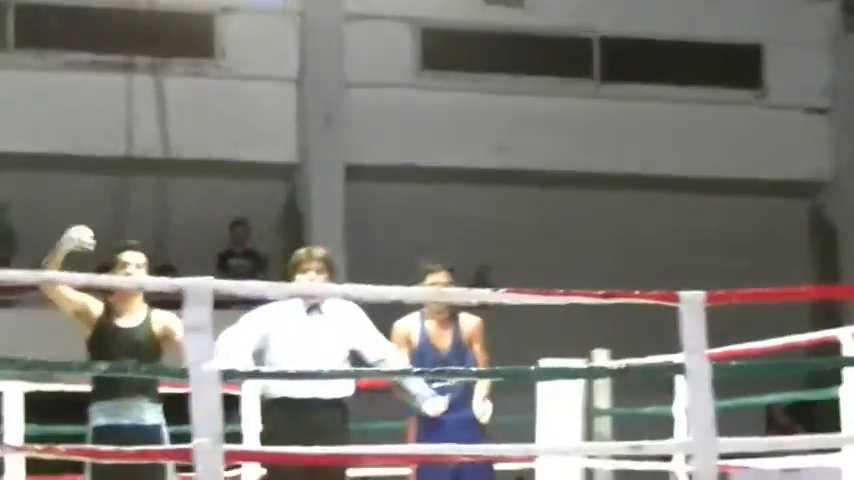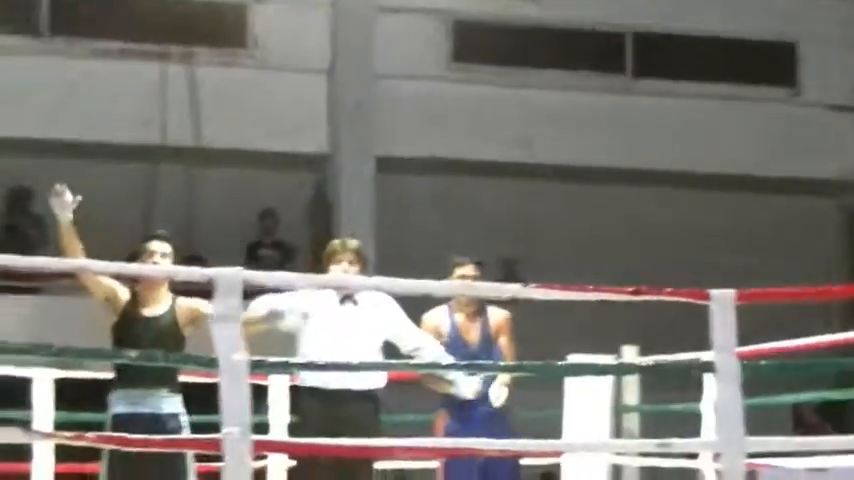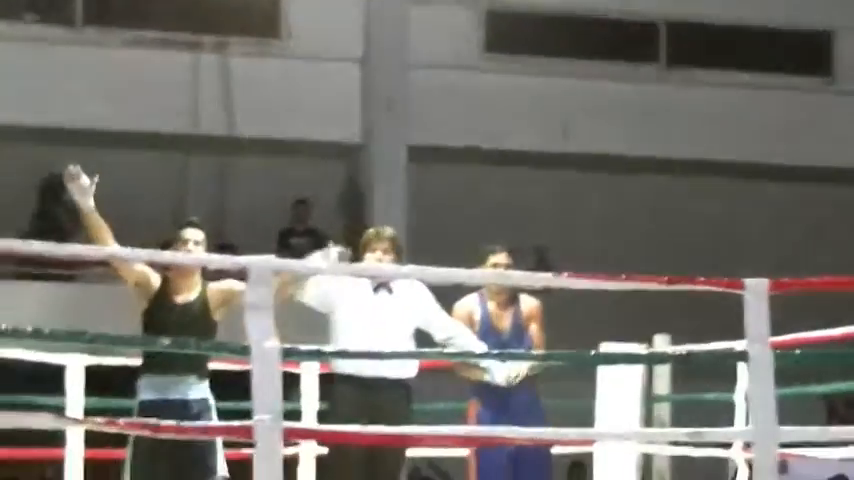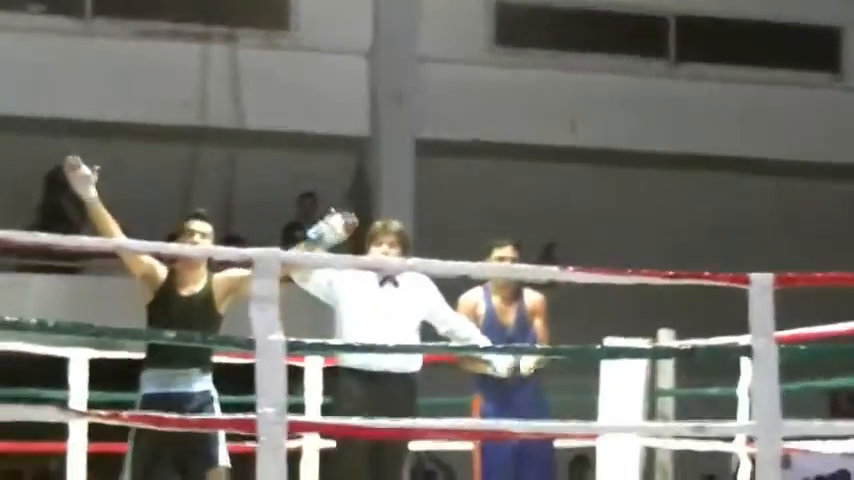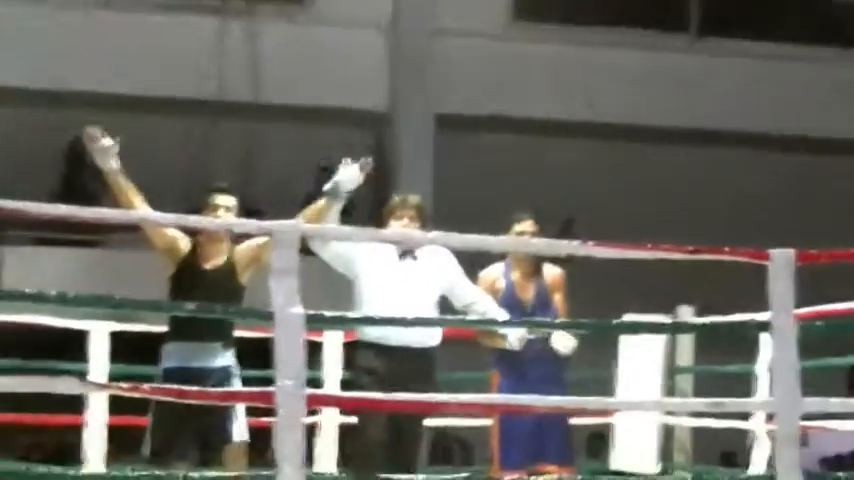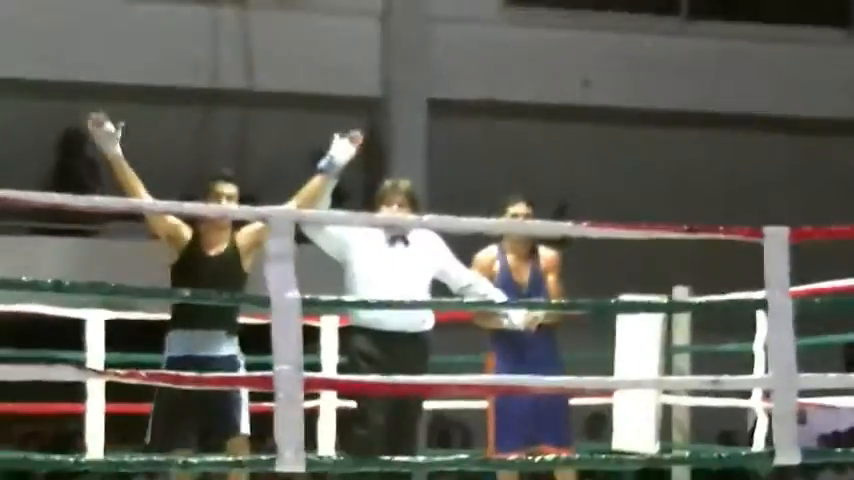
dt=0.1s
person 1, frame 1
left shoulder: (161, 320)
right shoulder: (94, 311)
right elbow: (48, 284)
right wrist: (63, 247)
left hip: (148, 423)
right hip: (105, 424)
person 1, frame 2
left shoulder: (185, 308)
right shoulder: (120, 299)
right elbow: (80, 266)
right wrist: (65, 221)
left hip: (168, 411)
right hip: (124, 411)
person 1, frame 3
left shoulder: (218, 293)
right shoulder: (151, 285)
right elbow: (110, 249)
right wrist: (87, 205)
left hip: (195, 398)
right hip: (153, 397)
person 1, frame 4
left shoulder: (220, 285)
right shoulder: (157, 277)
right elbow: (117, 238)
left wrist: (319, 239)
right wrist: (89, 196)
left hip: (197, 391)
right hip: (154, 391)
person 1, frame 5
left shoulder: (243, 257)
right shoulder: (182, 249)
right elbow: (142, 210)
right wrist: (111, 166)
left hip: (221, 366)
right hip: (178, 364)
left knee: (235, 452)
right knee: (167, 461)
person 1, frame 6
left shoulder: (244, 243)
right shoulder: (181, 238)
left elbow: (293, 208)
right elbow: (143, 200)
right wrist: (114, 153)
left hip: (224, 353)
right hip: (181, 353)
left knee: (236, 443)
right knee: (174, 449)
person 2, frame 1
left shoulder: (348, 314)
right shoulder: (271, 314)
left elbow: (384, 354)
right elbow: (230, 343)
left wrist: (422, 393)
right wrist: (245, 370)
left hip: (331, 416)
right hip: (283, 416)
person 2, frame 2
left shoulder: (380, 305)
right shoulder: (305, 301)
left elbow: (417, 343)
right elbow: (254, 316)
left wrist: (456, 376)
right wrist: (276, 314)
left hip: (363, 407)
right hip: (315, 403)
person 2, frame 3
left shoulder: (415, 292)
right shoulder: (340, 287)
left elbow: (450, 331)
right elbow: (300, 287)
left wrist: (492, 363)
left hip: (395, 393)
right hip: (349, 390)
person 2, frame 4
left shoulder: (420, 286)
right shoulder: (348, 280)
left elbow: (455, 324)
right elbow: (301, 271)
left wrist: (493, 354)
left hip: (401, 387)
right hip: (355, 383)
person 2, frame 5
left shoulder: (438, 258)
right shoulder: (363, 252)
left elbow: (472, 298)
right elbow: (318, 236)
left wrist: (509, 327)
right wrist: (336, 193)
left hip: (418, 362)
right hip: (374, 357)
left knee: (406, 449)
right knee: (372, 439)
person 2, frame 6
left shoulder: (429, 242)
right shoulder: (356, 238)
left elbow: (464, 279)
right elbow: (313, 221)
left wrist: (508, 308)
right wrist: (331, 170)
left hip: (413, 346)
right hip: (369, 345)
left knee: (404, 430)
right knee: (369, 427)
person 3, frame 1
left shoulder: (471, 325)
right shoulder: (406, 327)
left elbow: (482, 370)
left wrist: (481, 398)
left hip: (466, 418)
right hip: (426, 422)
person 3, frame 2
left shoulder: (499, 318)
right shoulder: (435, 320)
left elbow: (509, 364)
left wrist: (501, 383)
left hip: (493, 413)
right hip: (455, 414)
person 3, frame 3
left shoulder: (530, 306)
right shoulder: (467, 307)
left elbow: (539, 352)
left wrist: (526, 367)
left hip: (525, 403)
right hip: (487, 404)
person 3, frame 4
left shoulder: (534, 301)
right shoulder: (472, 301)
left elbow: (542, 347)
left wrist: (532, 361)
left hip: (529, 396)
right hip: (491, 397)
person 3, frame 5
left shoulder: (554, 276)
right shoulder: (492, 276)
left elbow: (562, 323)
left wrist: (560, 336)
left hip: (548, 371)
right hip: (510, 374)
left knee: (557, 450)
right knee: (510, 455)
person 3, frame 6
left shoulder: (549, 258)
right shoulder: (487, 259)
right elbow: (477, 313)
left wrist: (541, 315)
left hip: (543, 353)
right hip: (506, 355)
left knee: (557, 435)
right knee: (507, 439)
